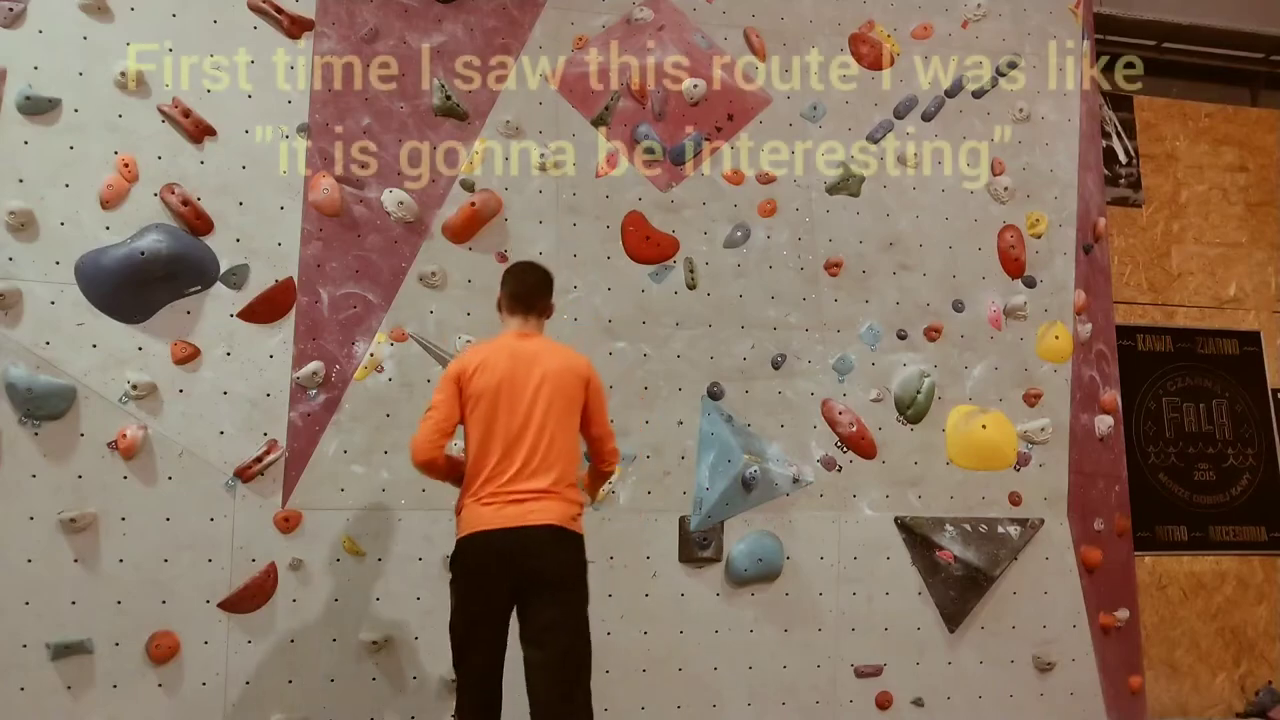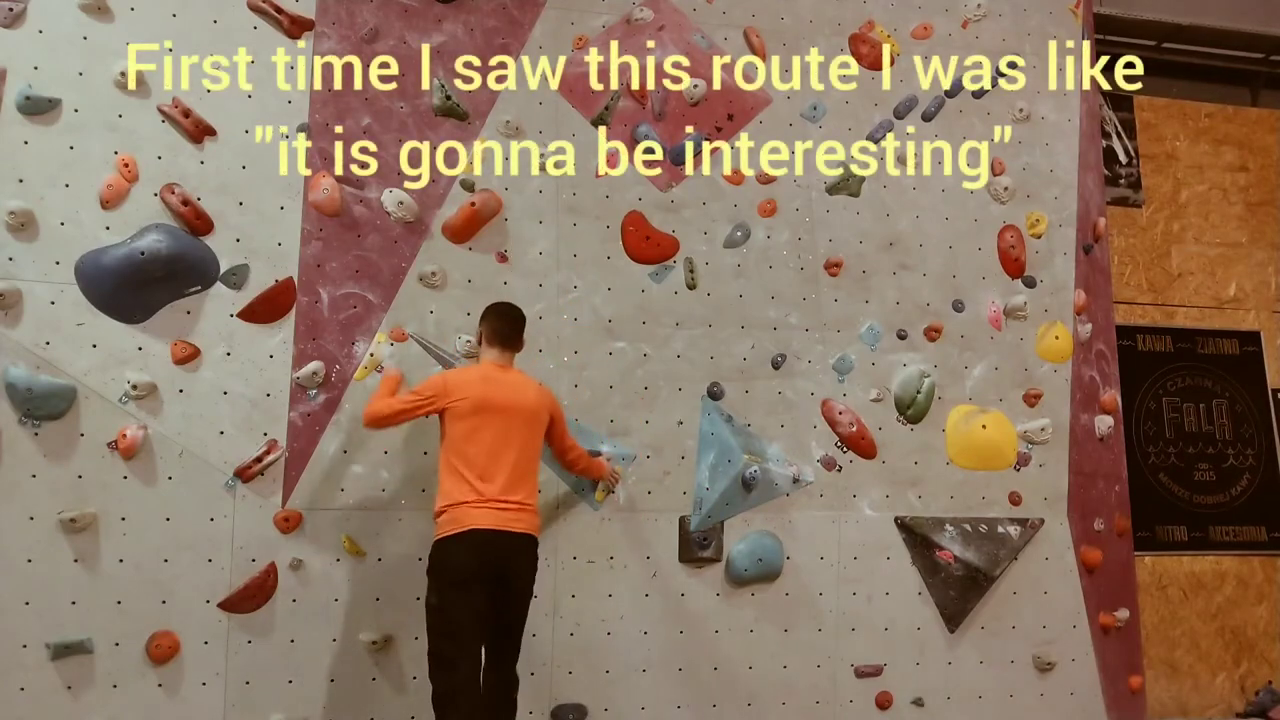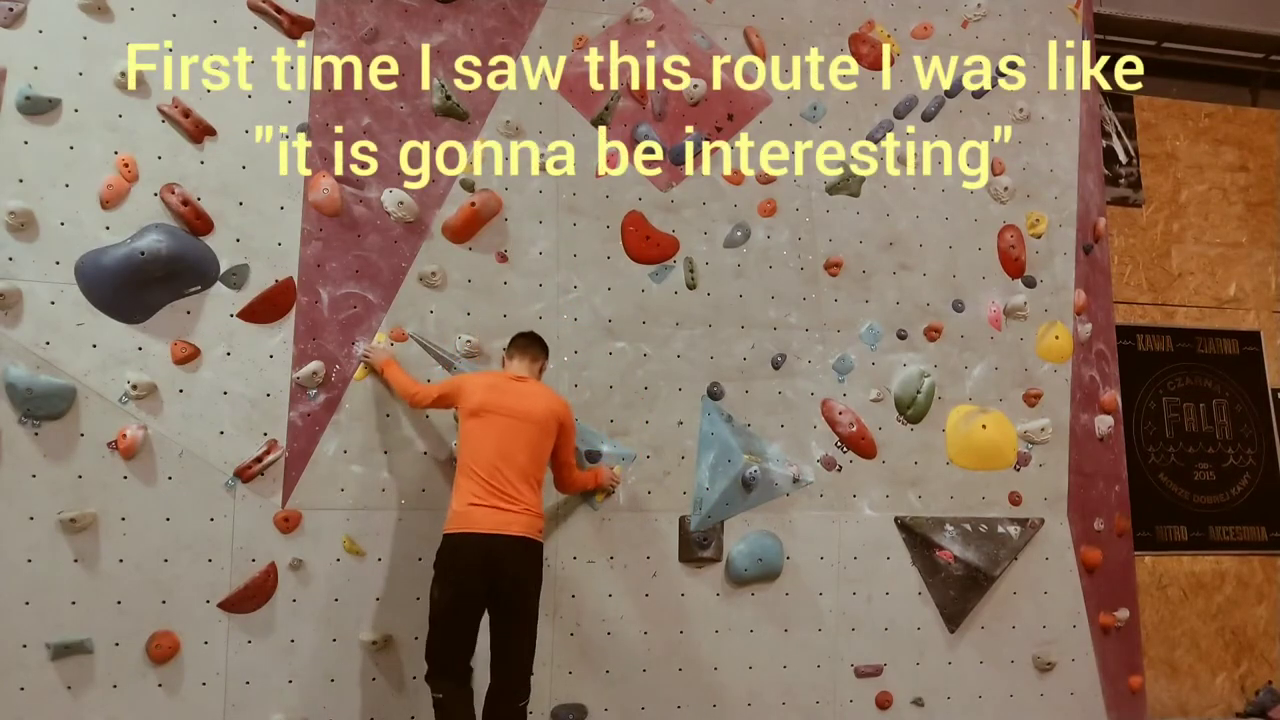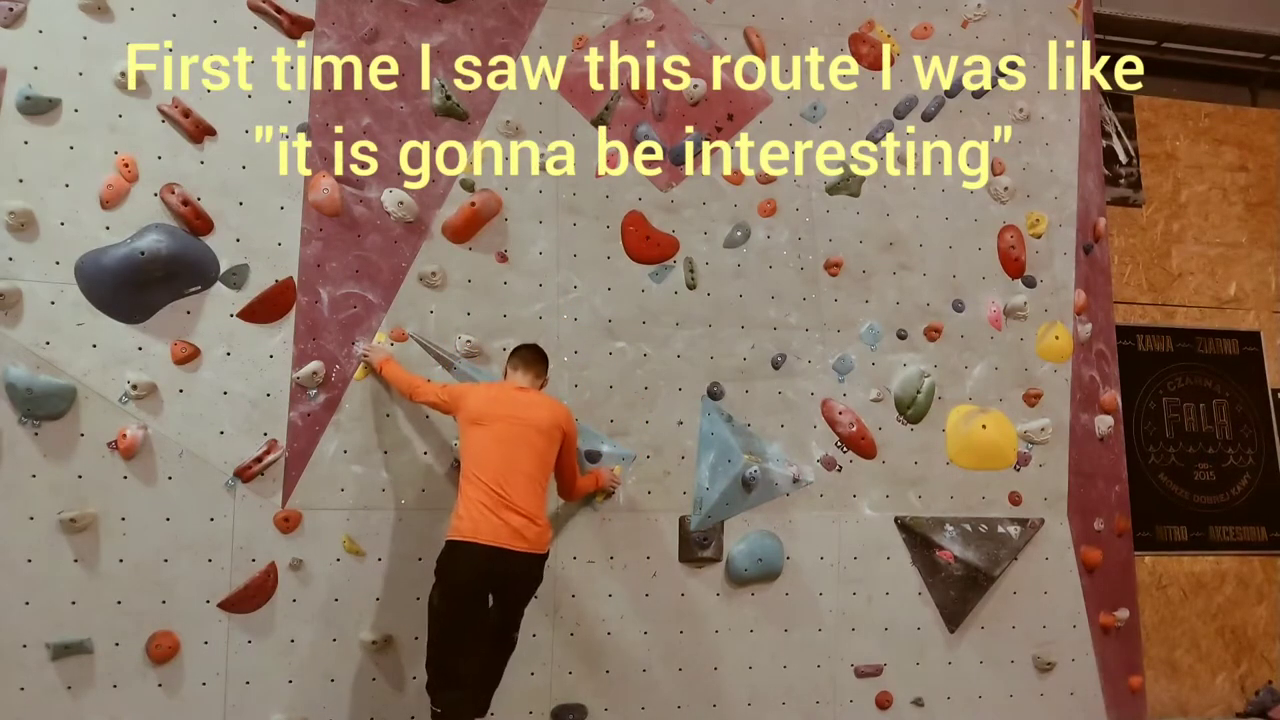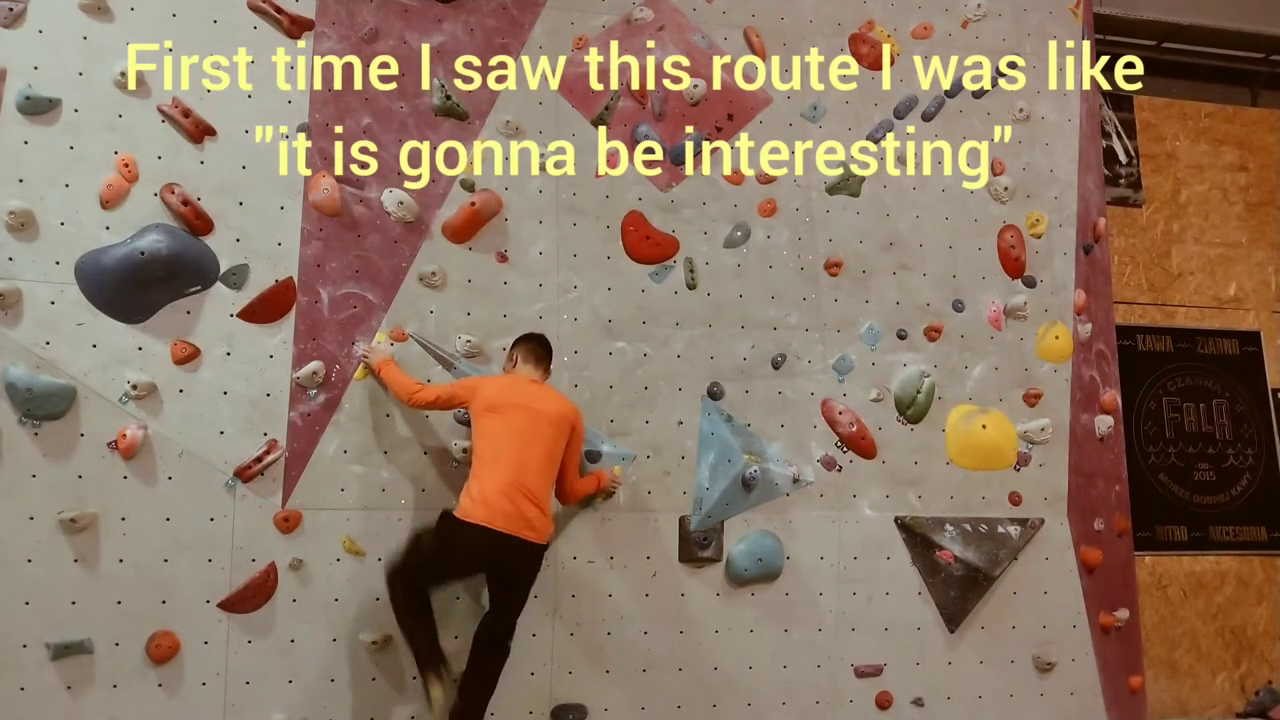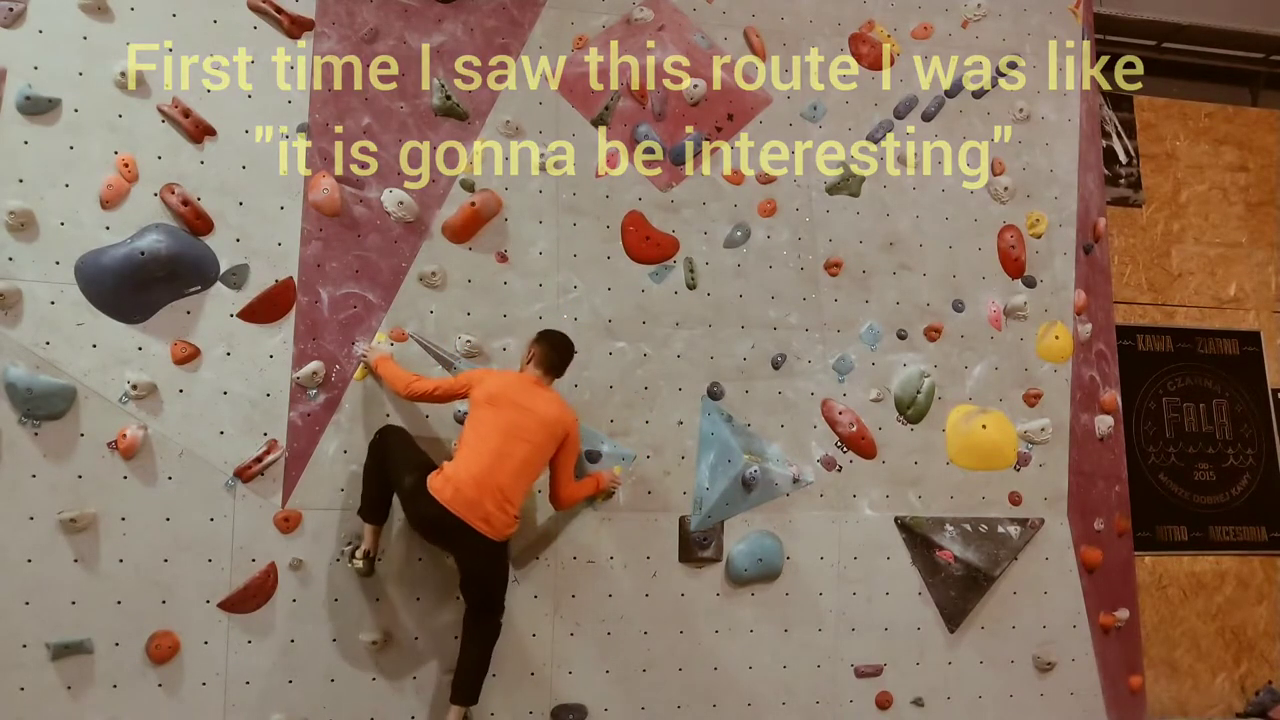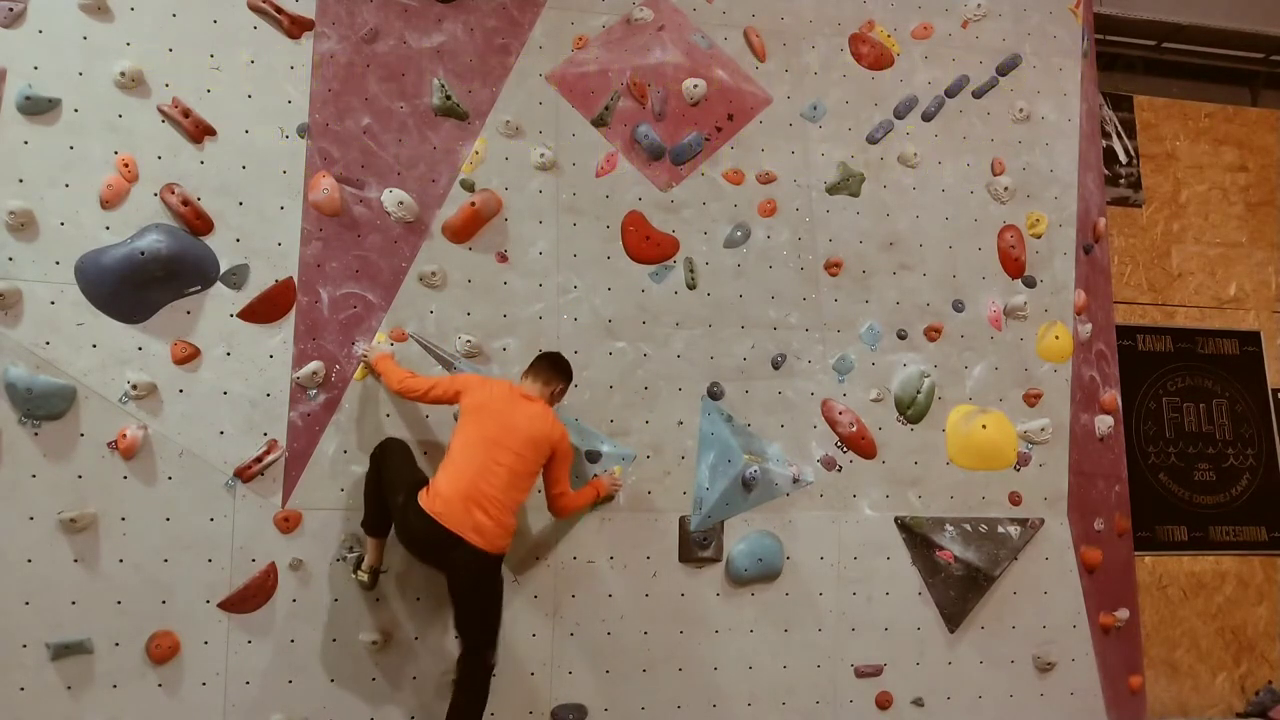
dt=0.7s
person 1, frame 1
left shoulder: (467, 364)
right shoulder: (577, 367)
left elbow: (425, 454)
right elbow: (606, 459)
right wrist: (585, 490)
left hip: (483, 538)
right hip: (554, 537)
person 1, frame 2
left shoulder: (452, 384)
right shoulder: (541, 397)
left elbow: (375, 415)
right elbow: (572, 459)
left wrist: (390, 382)
right wrist: (601, 468)
left hip: (462, 538)
right hip: (519, 541)
left knee: (455, 676)
right knee: (502, 664)
person 1, frame 3
left shoulder: (470, 386)
right shoulder: (556, 406)
left elbow: (416, 395)
right elbow: (567, 481)
left wrist: (386, 365)
right wrist: (597, 477)
left hip: (466, 538)
right hip: (523, 543)
left knee: (447, 664)
right knee: (513, 668)
person 1, frame 4
left shoulder: (472, 396)
right shoulder: (559, 415)
left elbow: (417, 389)
right elbow: (570, 489)
left wrist: (384, 362)
right wrist: (598, 479)
left hip: (470, 546)
right hip: (528, 553)
left knee: (449, 668)
right knee: (499, 638)
person 1, frame 5
left shoulder: (485, 387)
right shoulder: (568, 411)
left elbow: (416, 395)
right elbow: (567, 492)
left wrist: (383, 364)
right wrist: (598, 480)
left hip: (475, 527)
right hip: (530, 543)
left knee: (404, 578)
right knee: (496, 635)
left ankle: (434, 677)
person 1, frame 6
left shoulder: (489, 379)
right shoulder: (565, 421)
left elbow: (412, 388)
right elbow: (561, 498)
left wrist: (381, 361)
right wrist: (597, 482)
left hip: (432, 506)
right hip: (487, 537)
left knee: (389, 438)
right knee: (485, 618)
left ankle: (368, 547)
person 1, frame 7
left shoulder: (478, 386)
right shoulder: (555, 433)
left elbow: (407, 385)
right elbow: (560, 505)
left wrist: (381, 359)
right wrist: (597, 488)
left hip: (426, 523)
right hip: (481, 553)
left knee: (389, 451)
right knee: (479, 652)
left ankle: (370, 562)
